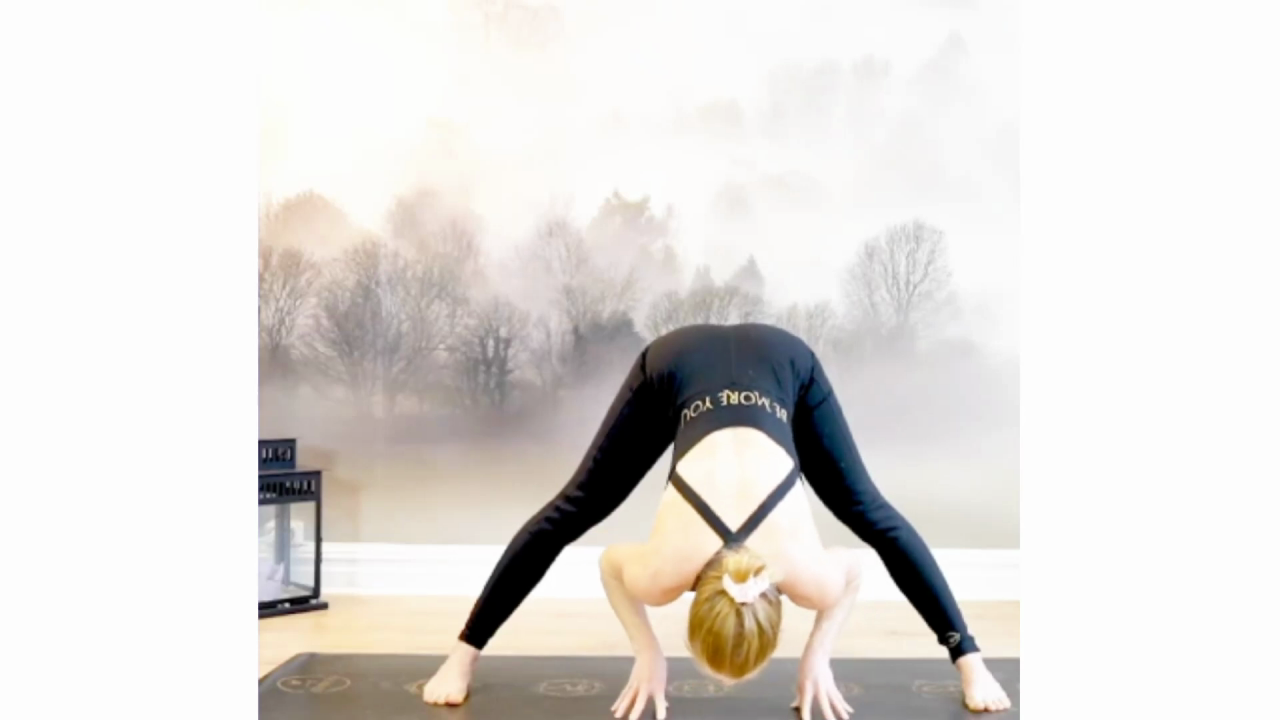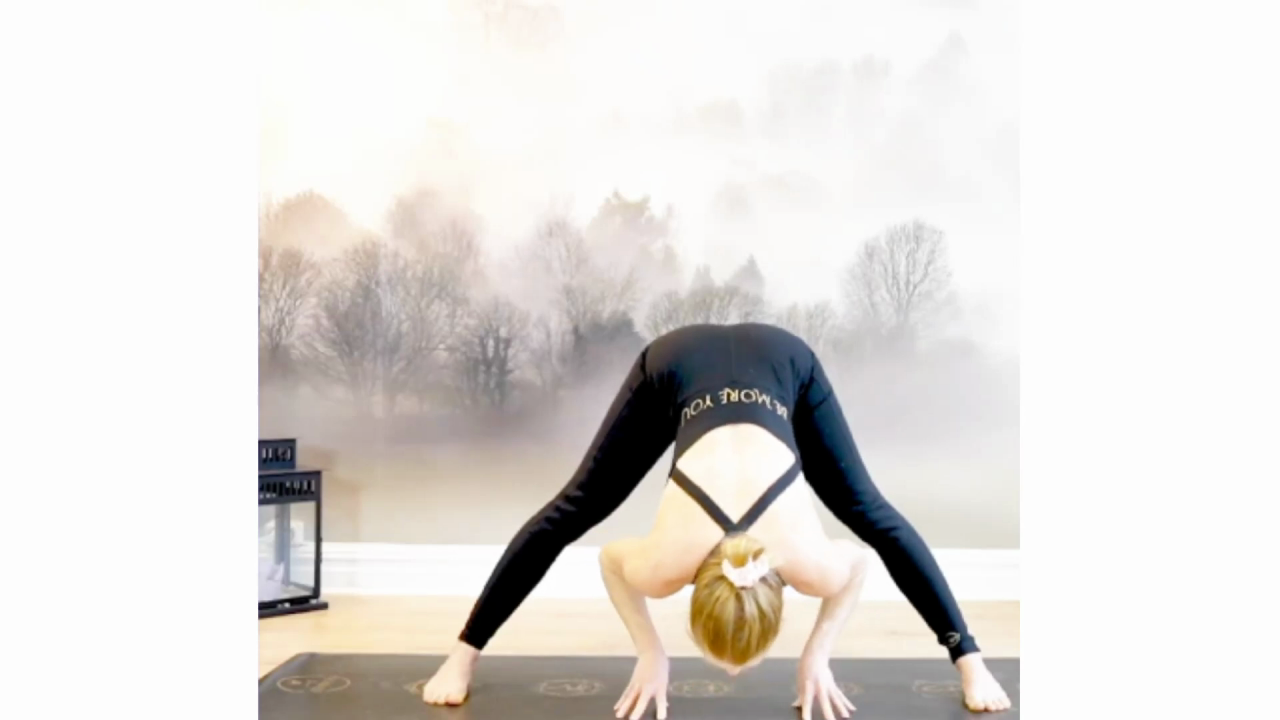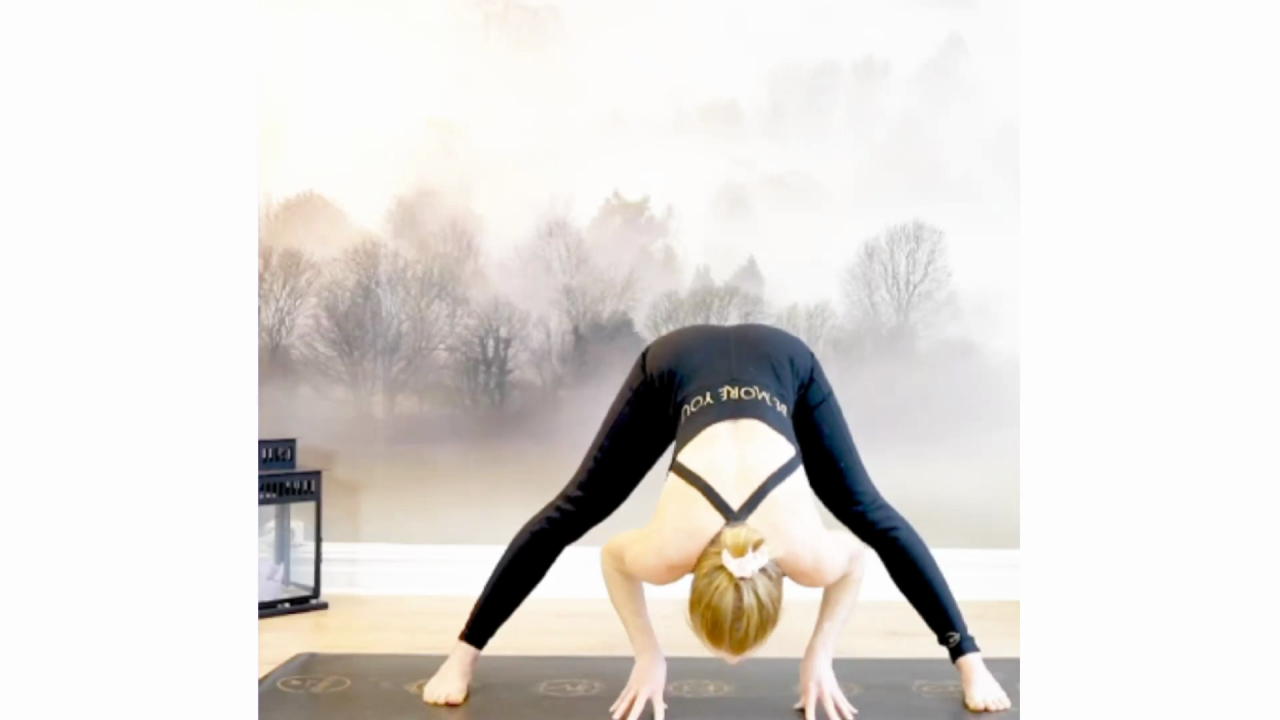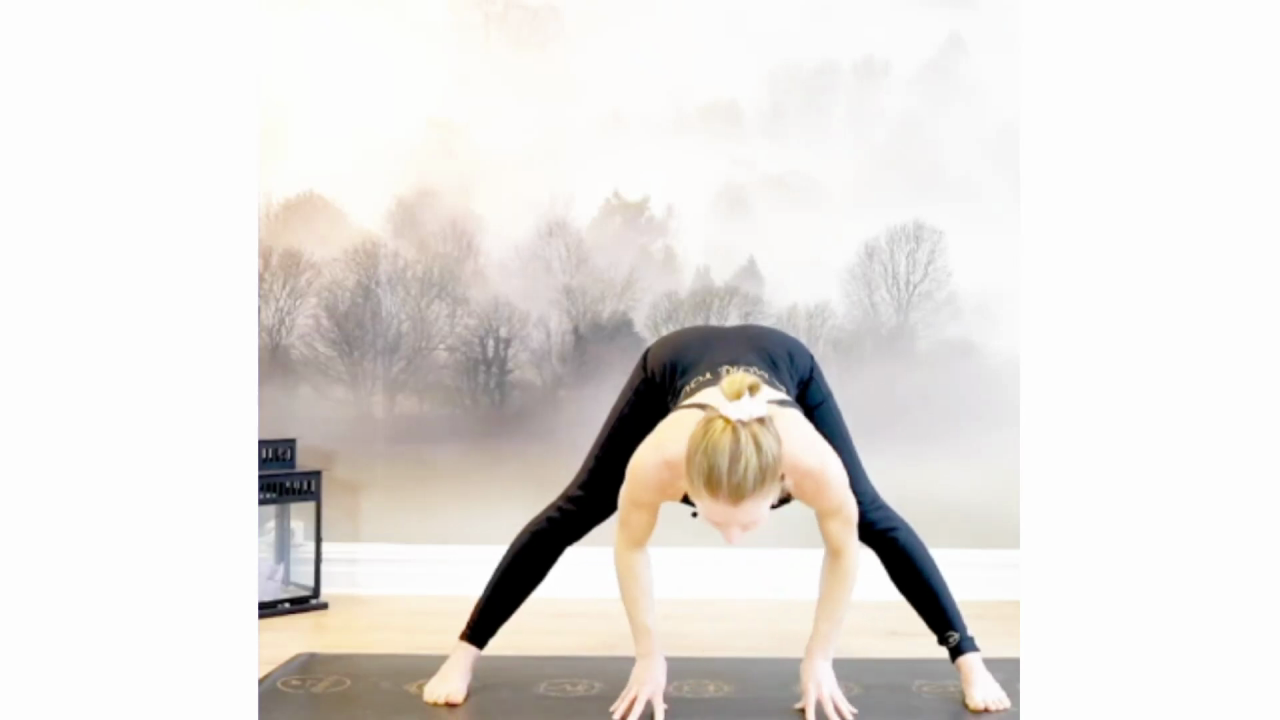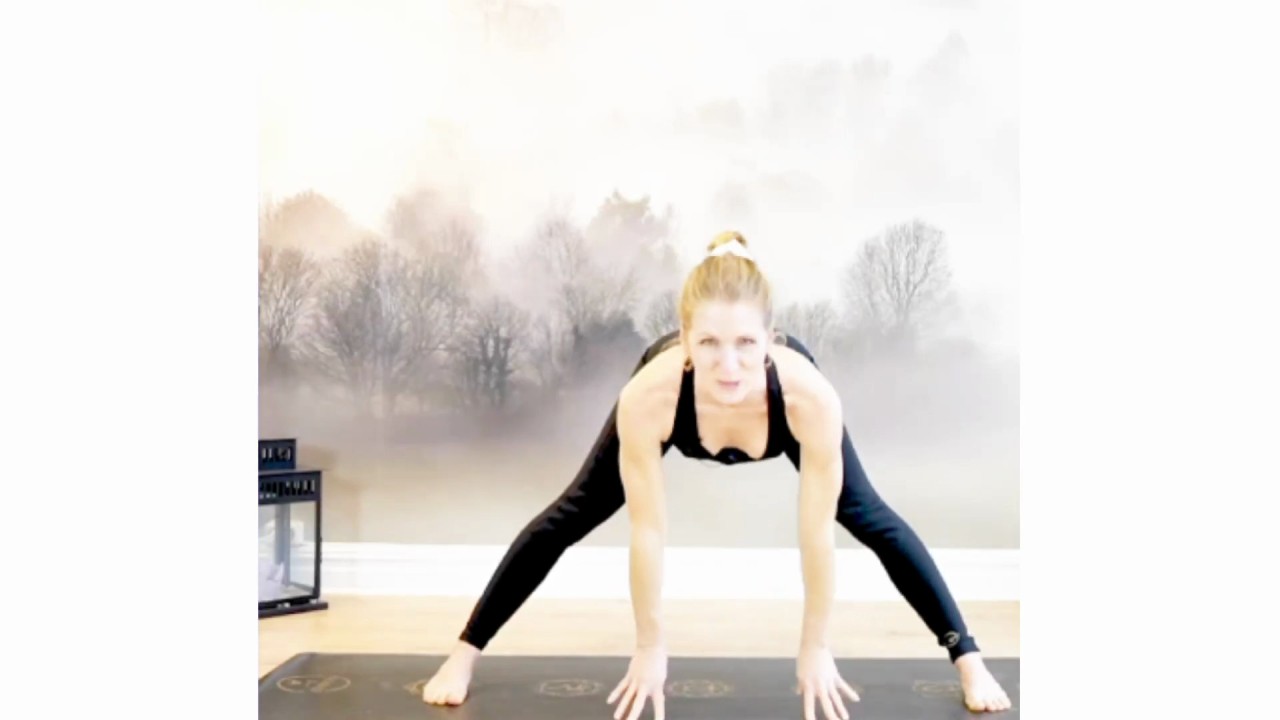
dt=0.5s
person 1, frame 1
left shoulder: (808, 577)
right shoulder: (663, 573)
left elbow: (853, 570)
right elbow: (608, 562)
left wrist: (818, 656)
right wrist: (648, 655)
left hip: (781, 361)
right hip: (679, 362)
left knee: (871, 515)
right knee: (572, 511)
left ankle: (969, 660)
right ankle: (464, 652)
person 1, frame 2
left shoulder: (811, 565)
right shoulder: (663, 566)
left elbow: (858, 563)
right elbow: (610, 559)
left wrist: (818, 654)
right wrist: (650, 653)
left hip: (782, 361)
right hip: (678, 363)
left knee: (873, 516)
right knee: (571, 511)
left ankle: (968, 658)
right ankle: (465, 651)
person 1, frame 3
left shoulder: (808, 553)
right shoulder: (665, 552)
left elbow: (856, 556)
right elbow: (611, 555)
left wrist: (820, 656)
right wrist: (647, 657)
left hip: (781, 360)
right hip: (677, 362)
left knee: (872, 516)
right knee: (571, 511)
left ankle: (968, 659)
right ankle: (465, 651)
person 1, frame 4
left shoulder: (815, 461)
right shoulder: (656, 461)
left elbow: (843, 552)
right elbow: (630, 547)
left wrist: (819, 658)
right wrist: (648, 657)
left hip: (787, 363)
right hip: (675, 363)
left knee: (873, 520)
right knee: (573, 513)
left ankle: (968, 660)
right ankle: (466, 652)
person 1, frame 5
left shoulder: (808, 394)
right shoulder: (647, 395)
left elbow: (818, 532)
right elbow: (647, 531)
left wrist: (815, 649)
right wrist: (649, 647)
left hip: (779, 403)
right hip: (675, 388)
left knee: (869, 519)
right knee: (572, 514)
left ankle: (968, 660)
right ankle: (465, 651)
